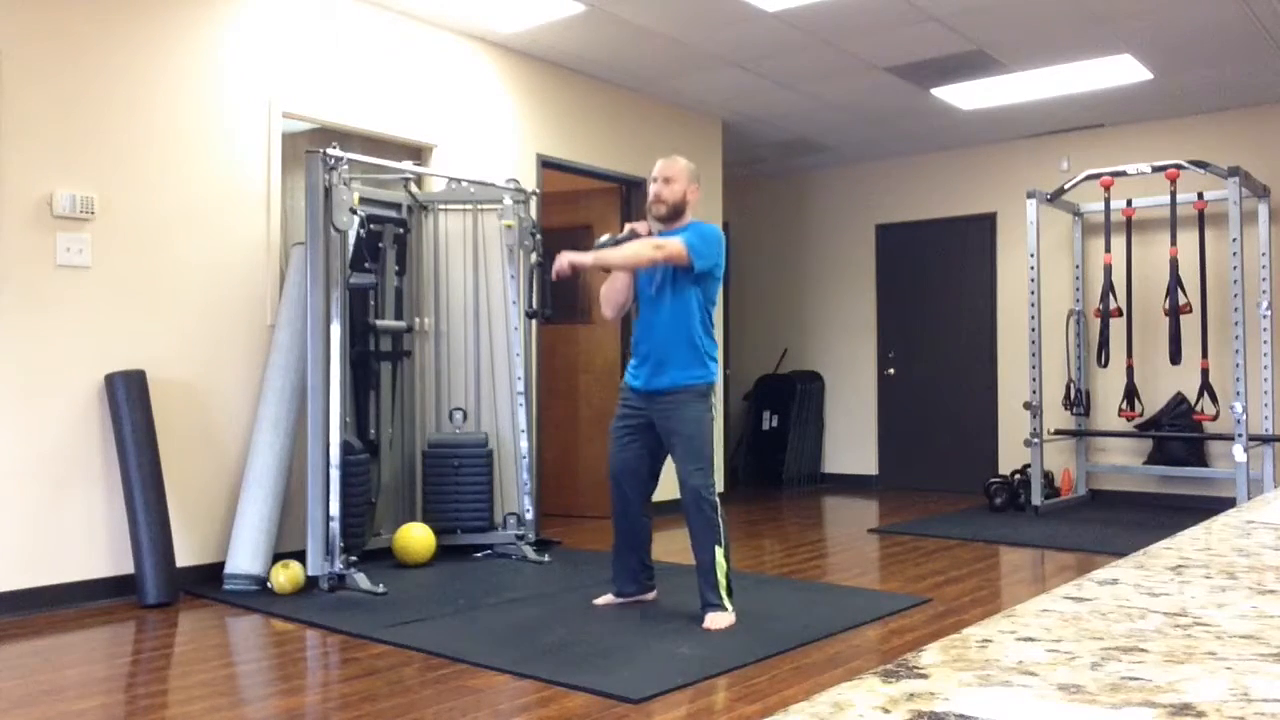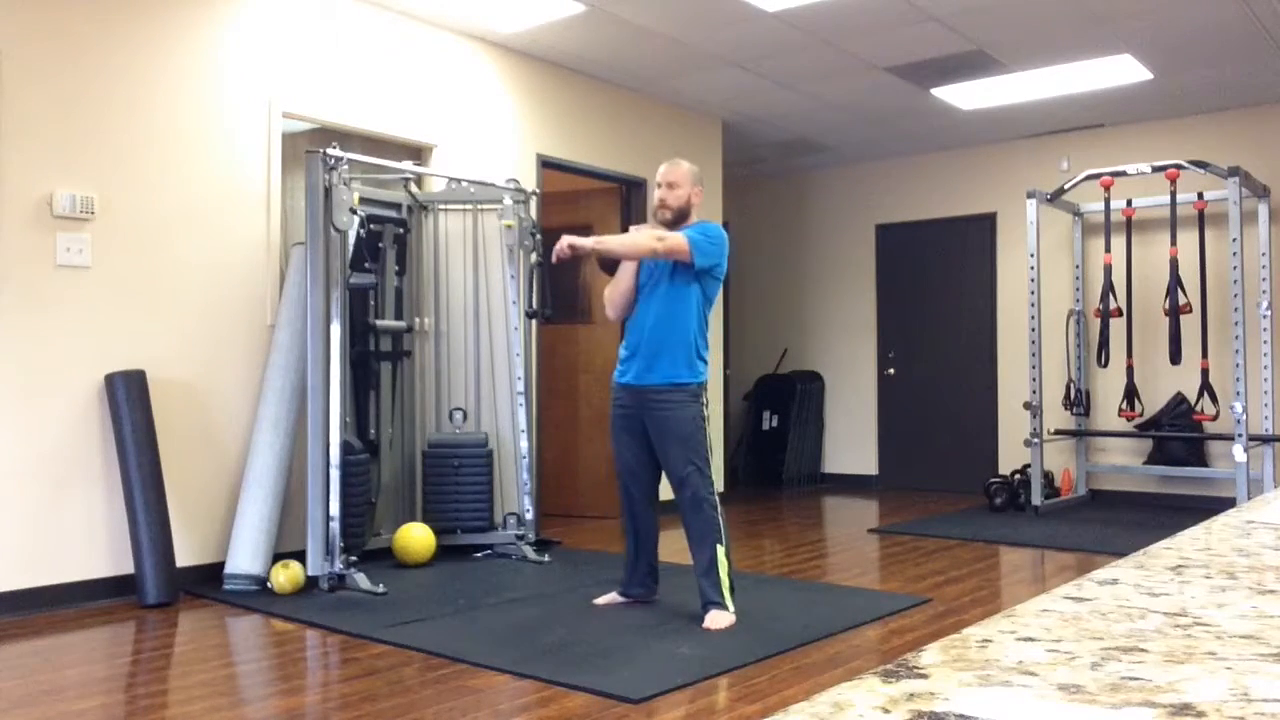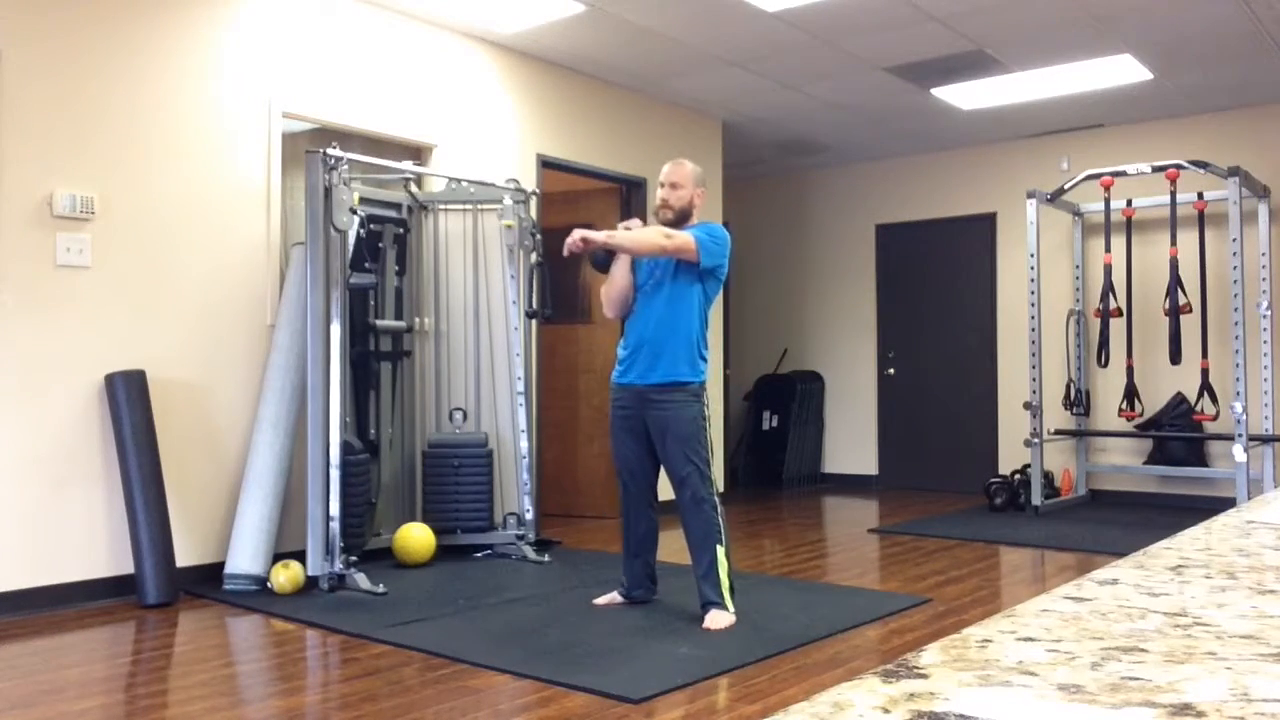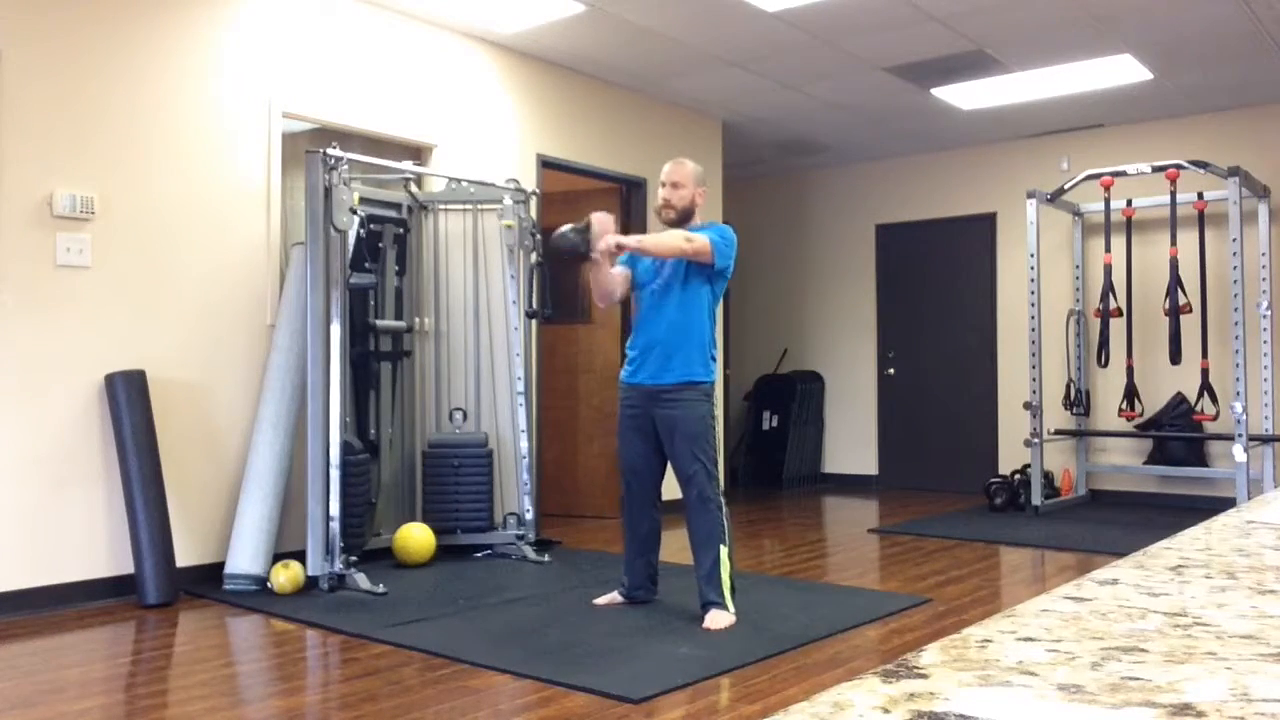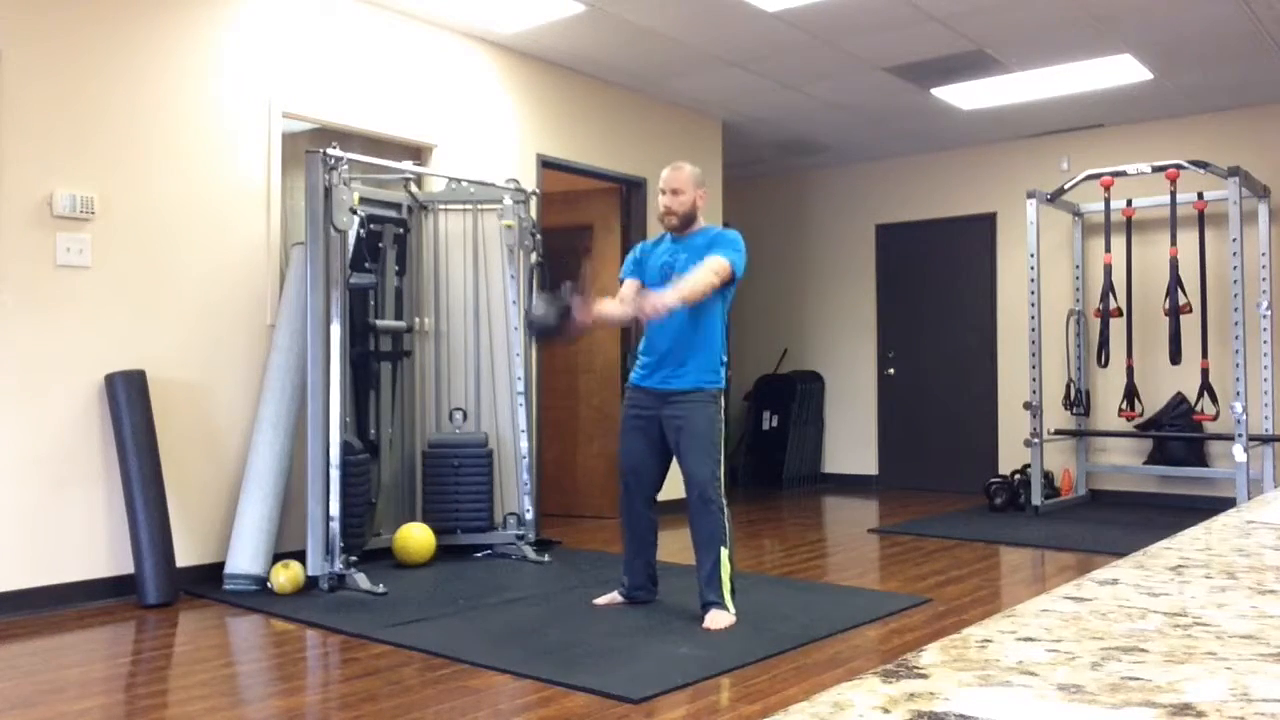
dt=0.2s
person 1, frame 1
left shoulder: (706, 237)
right shoulder: (644, 241)
left elbow: (657, 252)
right elbow: (611, 308)
left wrist: (586, 258)
right wrist: (627, 249)
left hip: (687, 389)
right hip: (637, 388)
left knee: (697, 492)
right knee: (627, 489)
left ankle: (717, 600)
right ankle: (633, 583)
person 1, frame 2
left shoulder: (709, 238)
right shoulder: (644, 248)
left elbow: (659, 244)
right elbow: (614, 310)
left wrist: (589, 243)
right wrist: (629, 254)
left hip: (677, 387)
right hip: (628, 385)
left knee: (695, 493)
right knee: (635, 492)
left ankle: (718, 600)
right ankle: (638, 585)
person 1, frame 3
left shoulder: (712, 239)
right shoulder: (640, 248)
left elbow: (668, 242)
right elbow: (613, 307)
left wrist: (601, 237)
right wrist: (618, 246)
left hip: (677, 387)
right hip: (627, 385)
left knee: (695, 493)
right knee: (635, 491)
left ankle: (718, 600)
right ankle: (637, 586)
person 1, frame 4
left shoulder: (718, 237)
right shoulder: (642, 246)
left elbow: (685, 246)
right elbow: (607, 295)
left wrist: (623, 241)
right wrist: (603, 246)
left hip: (686, 387)
right hip: (635, 385)
left knee: (700, 492)
right knee: (637, 490)
left ankle: (718, 599)
right ankle: (637, 585)
person 1, frame 5
left shoulder: (724, 241)
right shoulder: (644, 253)
left elbow: (711, 276)
right elbow: (624, 302)
left wrist: (668, 296)
right wrist: (595, 311)
left hip: (695, 388)
right hip: (644, 386)
left knee: (704, 489)
right knee: (634, 486)
left ankle: (719, 600)
right ankle: (638, 585)
